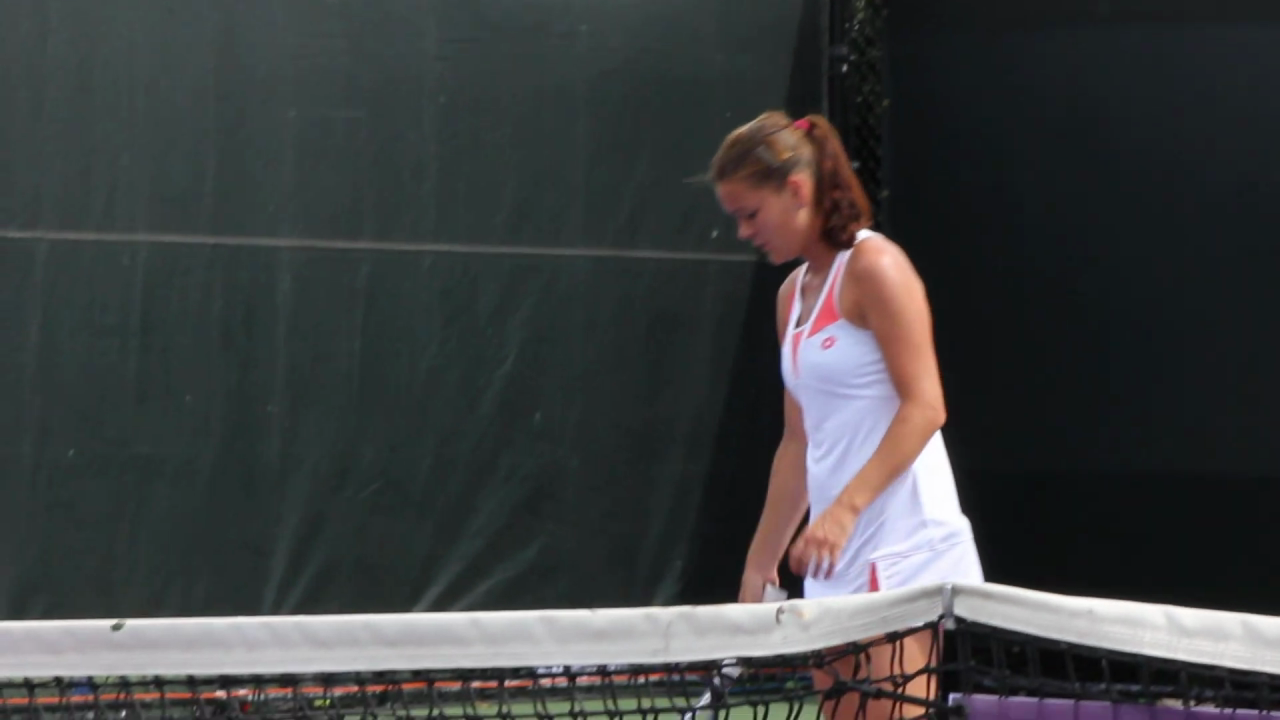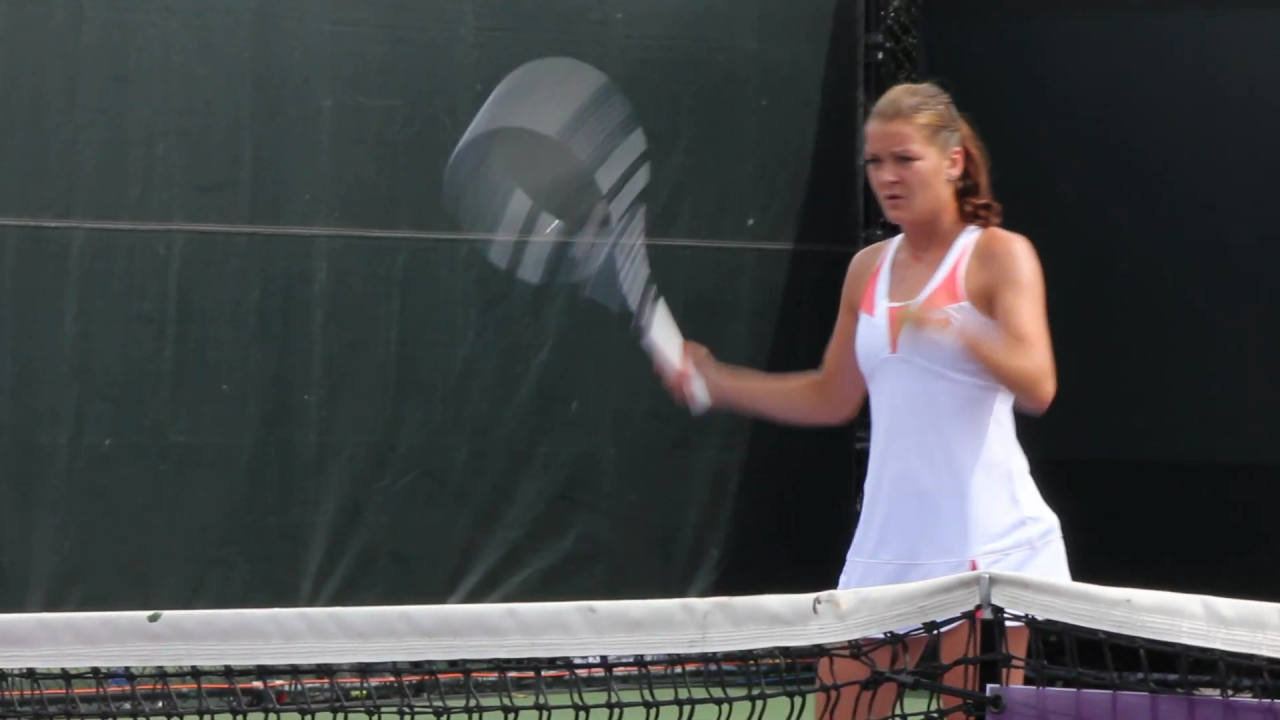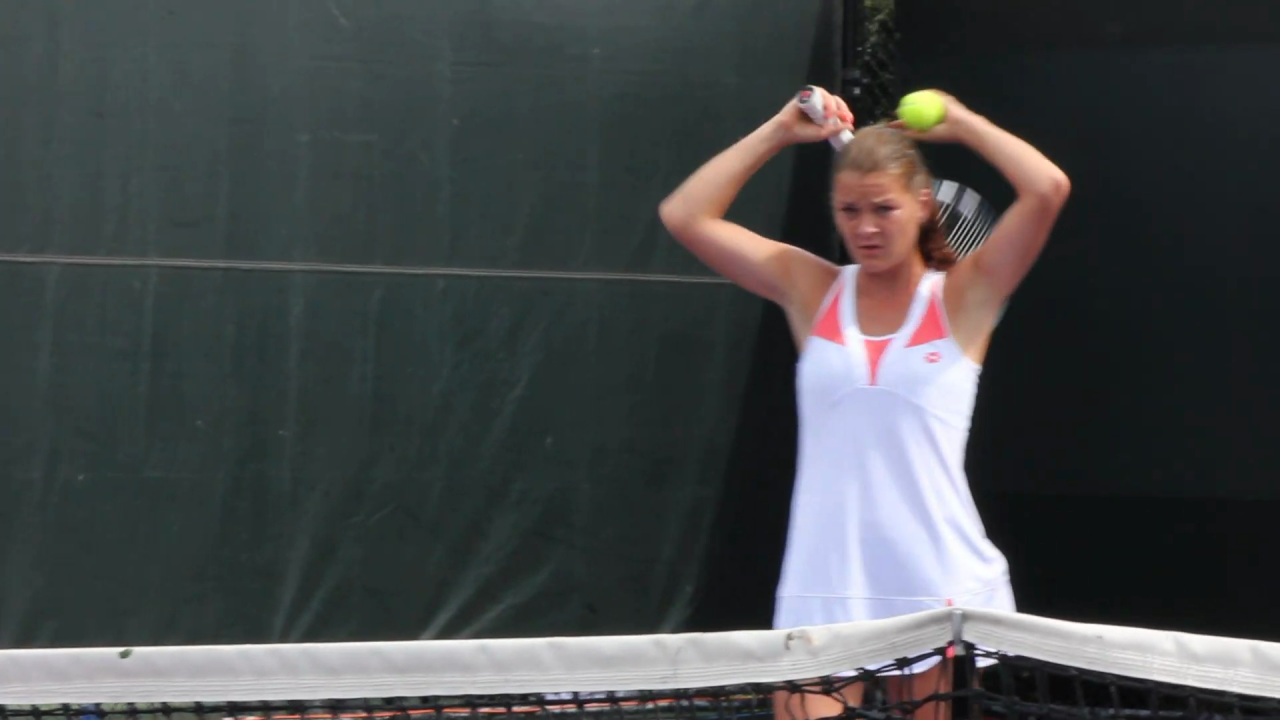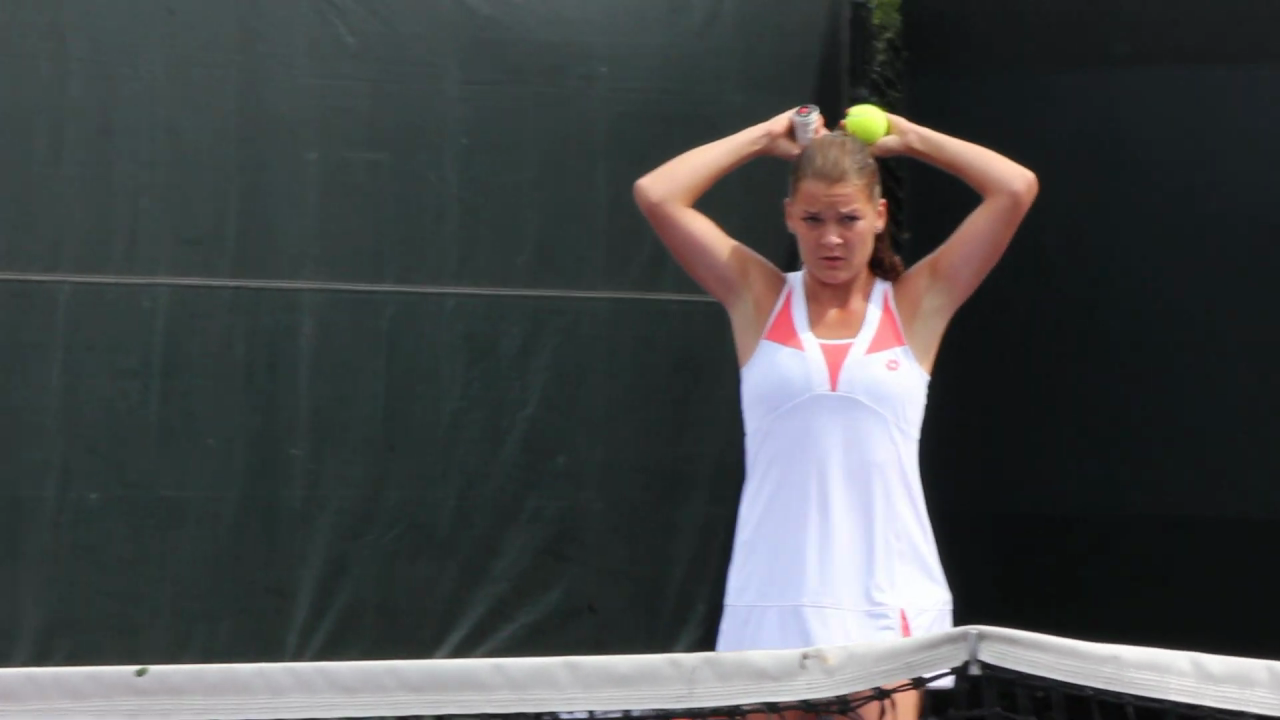
dt=0.5s
person 1, frame 1
left shoulder: (875, 266)
right shoulder: (792, 292)
left elbow: (925, 407)
left wrist: (847, 508)
right wrist: (761, 559)
left hip: (901, 548)
right hip: (840, 551)
person 1, frame 2
left shoulder: (998, 255)
right shoulder: (868, 268)
left elbow: (1037, 386)
right elbow: (832, 400)
left wrist: (957, 331)
right wrist: (717, 383)
left hip: (984, 544)
right hip: (886, 543)
person 1, frame 3
left shoulder: (965, 295)
right shoulder: (810, 288)
left elbow: (1049, 191)
right elbow: (683, 217)
left wrist: (963, 124)
right wrist: (779, 130)
left hip: (938, 586)
right hip: (825, 586)
person 1, frame 4
left shoulder: (915, 305)
right shoulder: (757, 298)
left elbow: (1017, 188)
right elbow: (656, 195)
left wrist: (908, 137)
right wrist: (765, 137)
left hip: (885, 605)
right hip: (773, 603)
